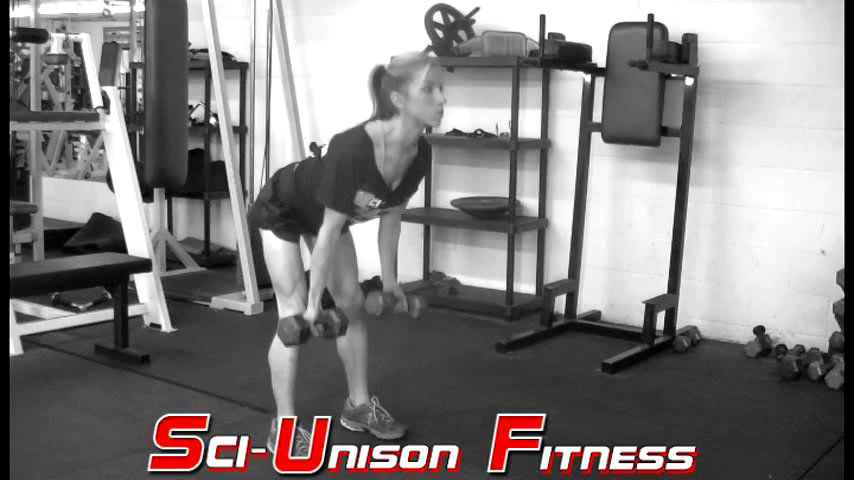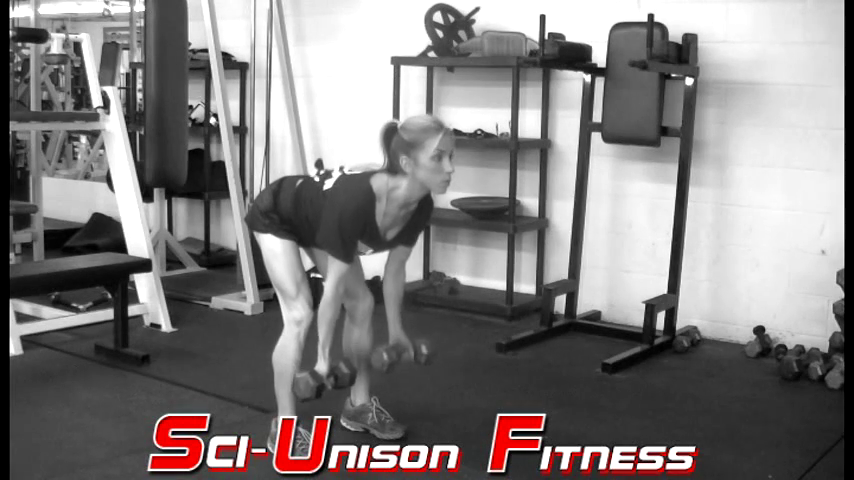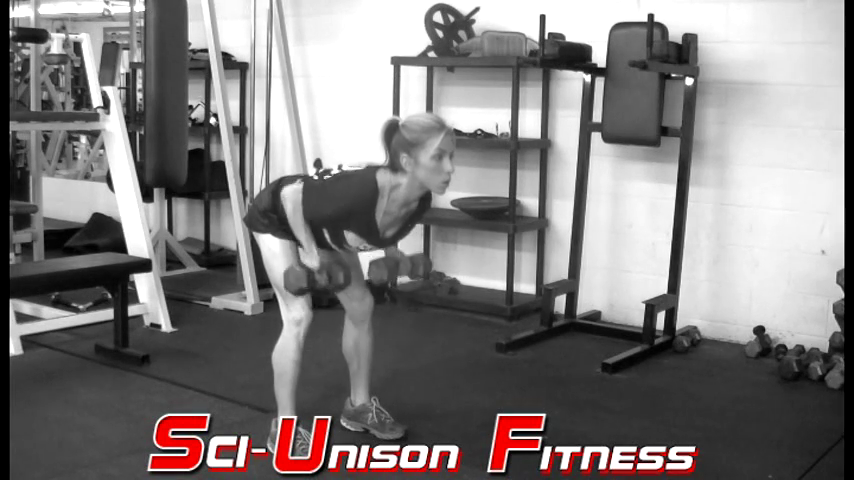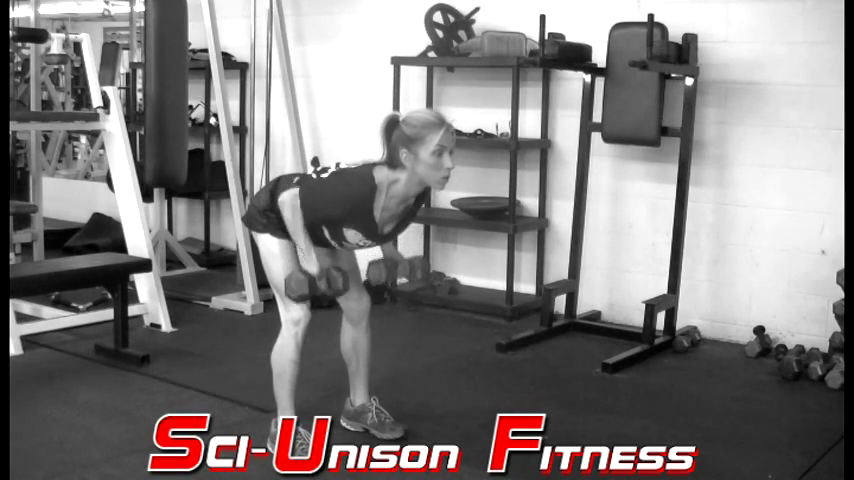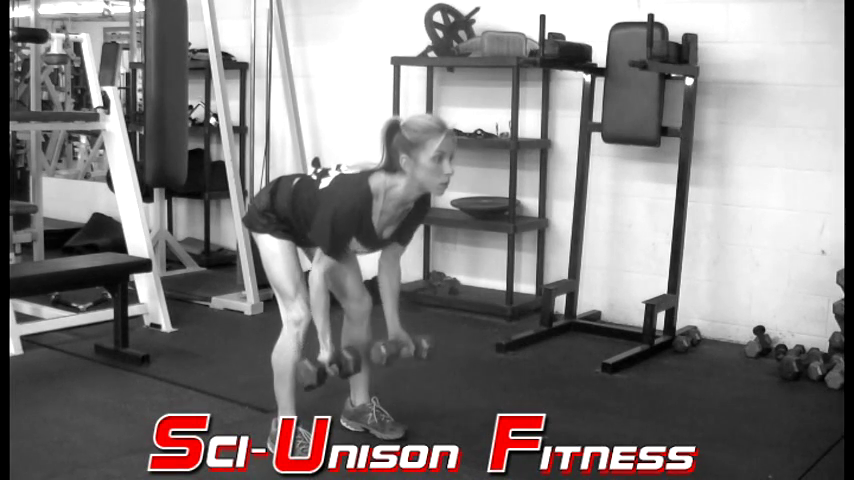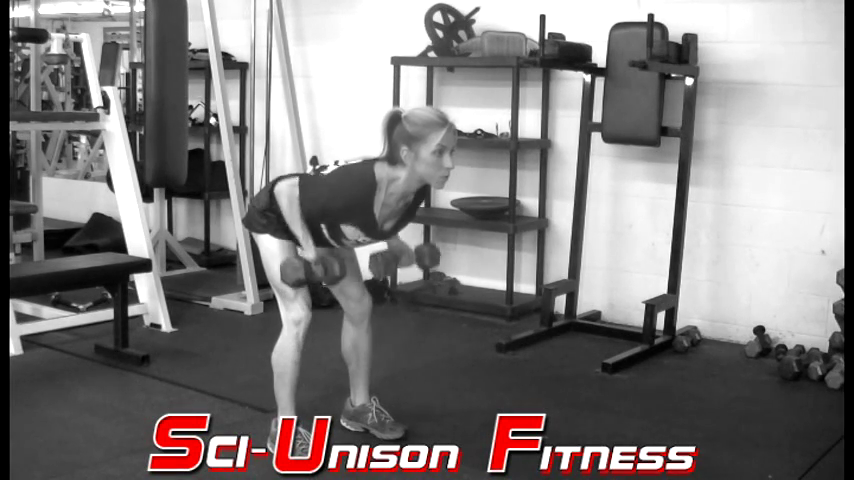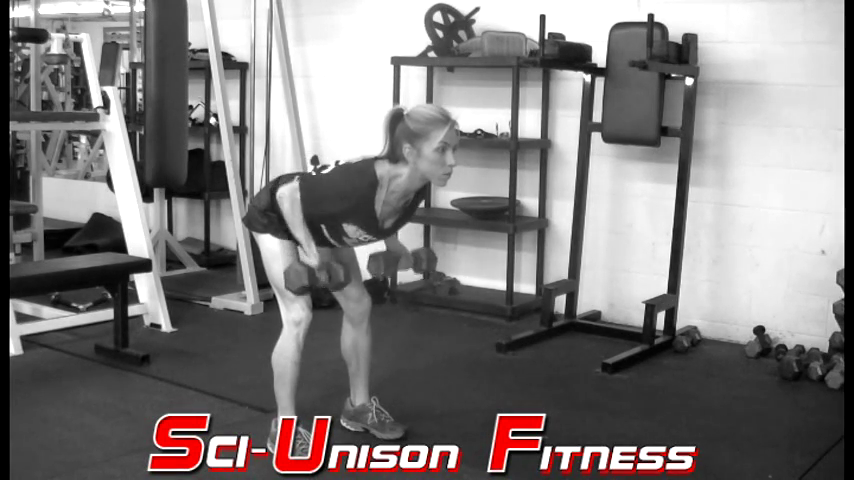
dt=0.7s
person 1, frame 1
left shoulder: (419, 153)
right shoulder: (353, 149)
left elbow: (390, 217)
right elbow: (329, 230)
left wrist: (389, 279)
right wrist: (314, 302)
left hip: (324, 212)
right hip: (280, 211)
left knee: (352, 303)
right knee: (293, 311)
left ankle: (359, 405)
right ankle: (282, 427)
person 1, frame 2
left shoulder: (419, 206)
right shoulder: (355, 201)
left elbow: (395, 268)
right elbow: (335, 283)
left wrist: (395, 329)
right wrist: (323, 355)
left hip: (317, 220)
right hip: (277, 217)
left knee: (362, 303)
right knee: (300, 314)
left ankle: (359, 405)
person 1, frame 3
left shoulder: (419, 201)
right shoulder: (360, 191)
right elbow: (290, 195)
left wrist: (390, 250)
right wrist: (310, 254)
left hip: (324, 225)
right hip: (277, 217)
left knee: (361, 306)
right knee: (299, 315)
left ankle: (359, 406)
person 1, frame 4
left shoulder: (416, 194)
right shoulder: (358, 187)
right elbow: (288, 200)
left wrist: (389, 250)
right wrist: (309, 261)
left hip: (322, 225)
right hip: (276, 217)
left knee: (358, 306)
right knee: (297, 315)
left ankle: (359, 406)
person 1, frame 5
left shoulder: (416, 203)
right shoulder: (353, 199)
left elbow: (389, 263)
right elbow: (321, 274)
left wrist: (393, 326)
right wrist: (325, 344)
left hip: (317, 222)
right hip: (274, 217)
left knee: (359, 305)
right knee: (298, 314)
left ankle: (359, 406)
person 1, frame 6
left shoulder: (417, 191)
right shoulder: (358, 184)
right elbow: (285, 190)
left wrist: (396, 245)
right wrist: (307, 248)
left hip: (322, 223)
right hip: (275, 216)
left knee: (360, 306)
right knee: (298, 314)
left ankle: (359, 406)
person 1, frame 7
left shoulder: (416, 189)
right shoulder: (360, 181)
right elbow: (287, 196)
left wrist: (393, 245)
right wrist: (311, 254)
left hip: (324, 223)
right hip: (277, 217)
left knee: (358, 306)
right knee: (299, 314)
left ankle: (359, 406)
